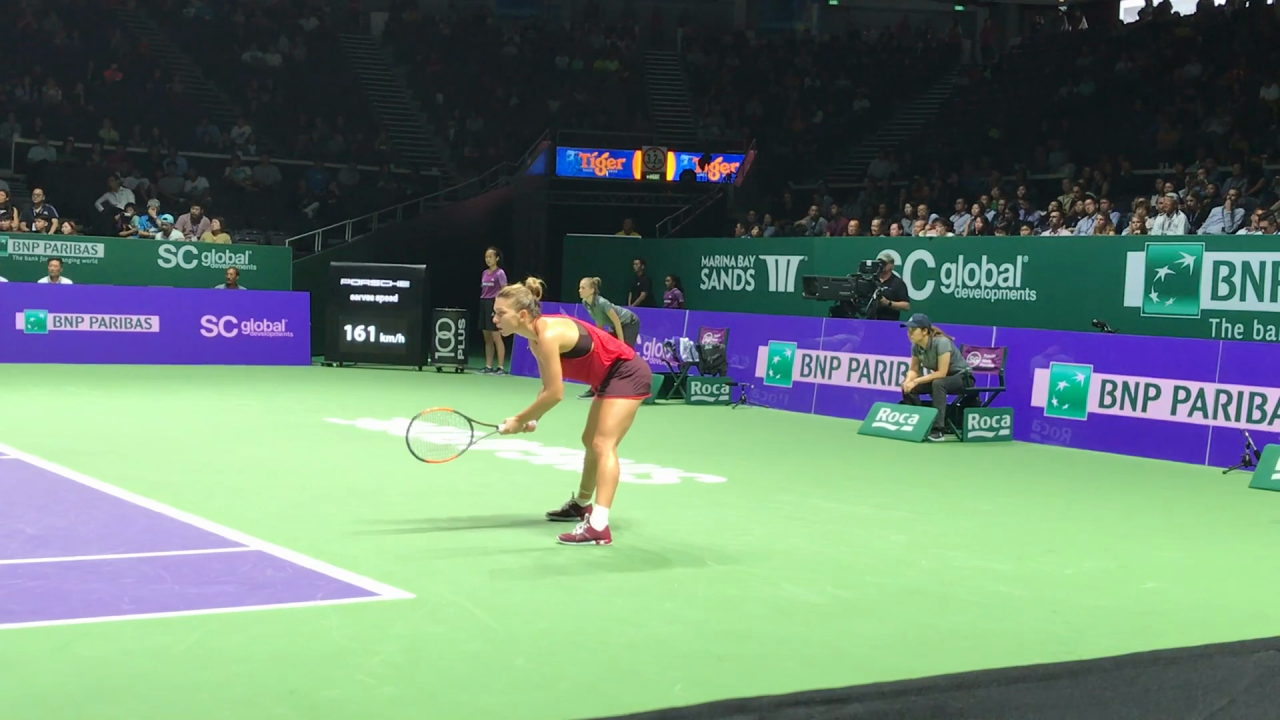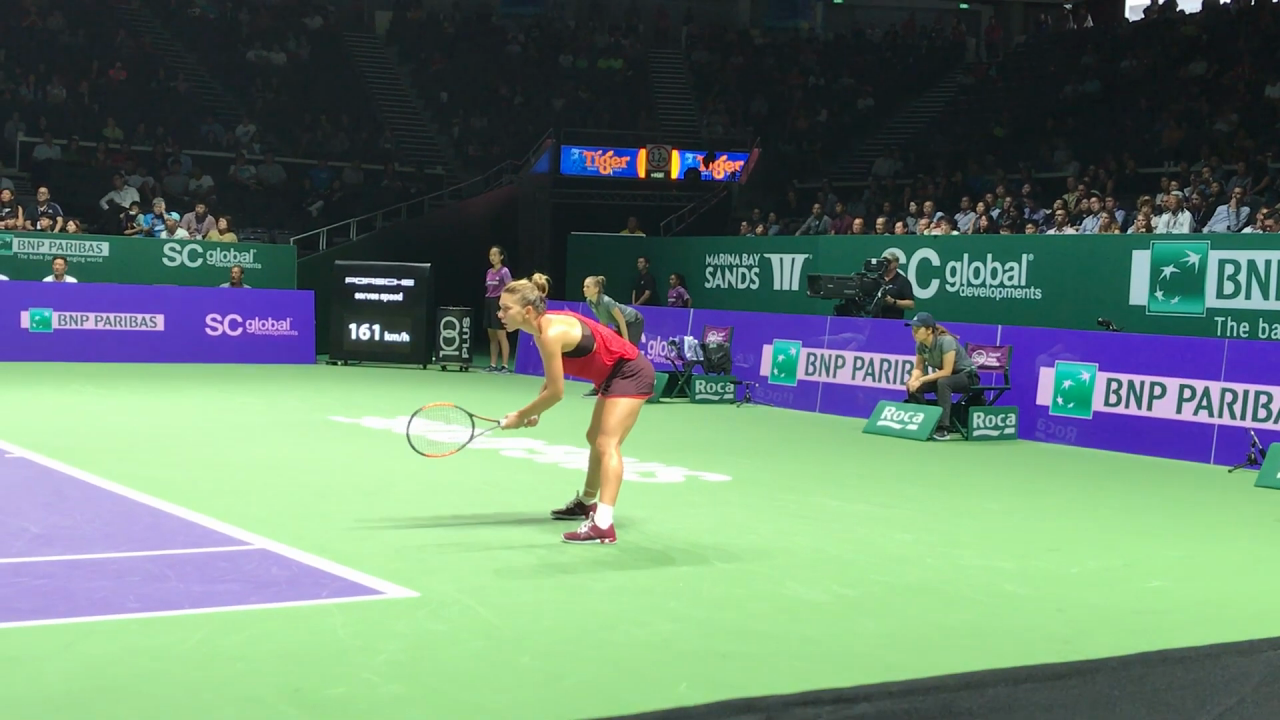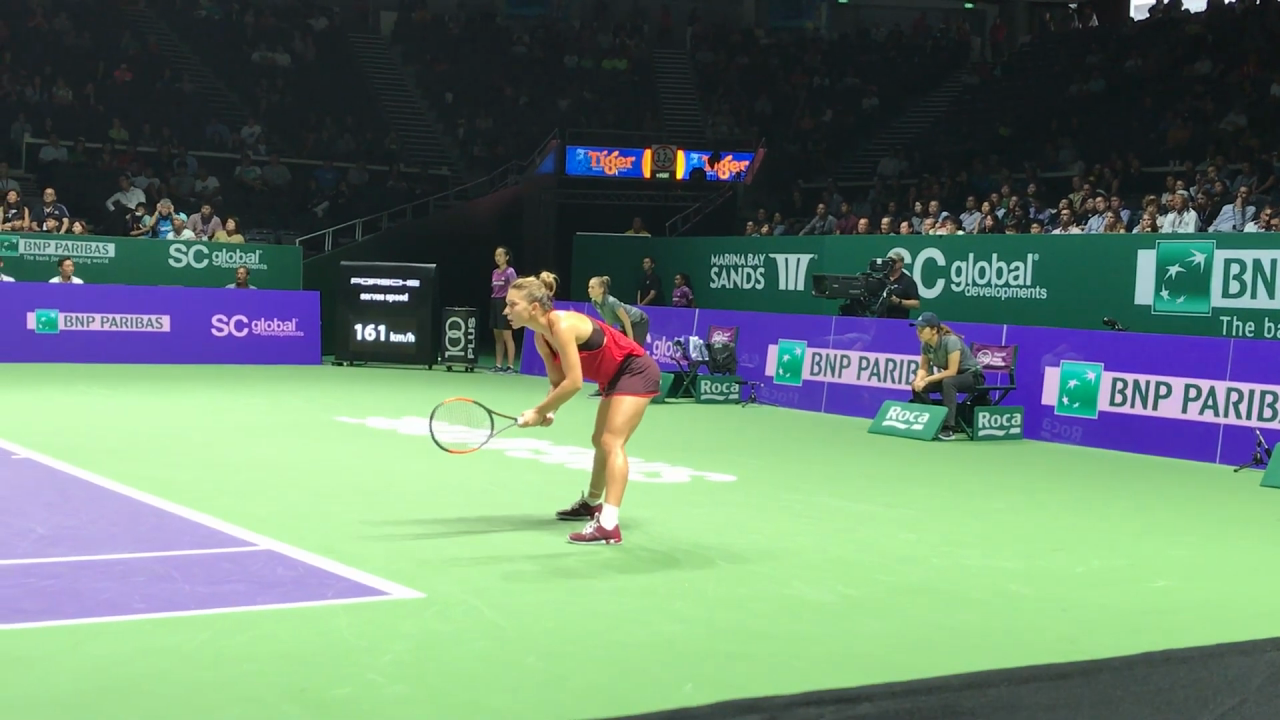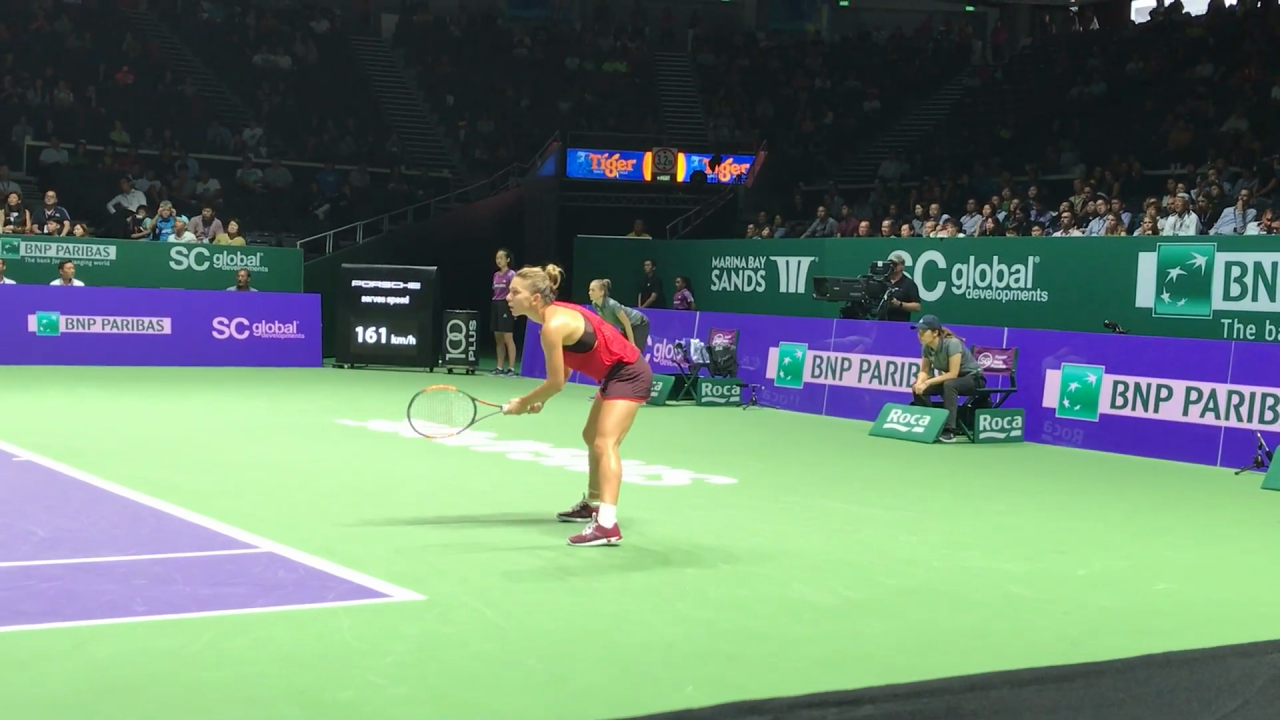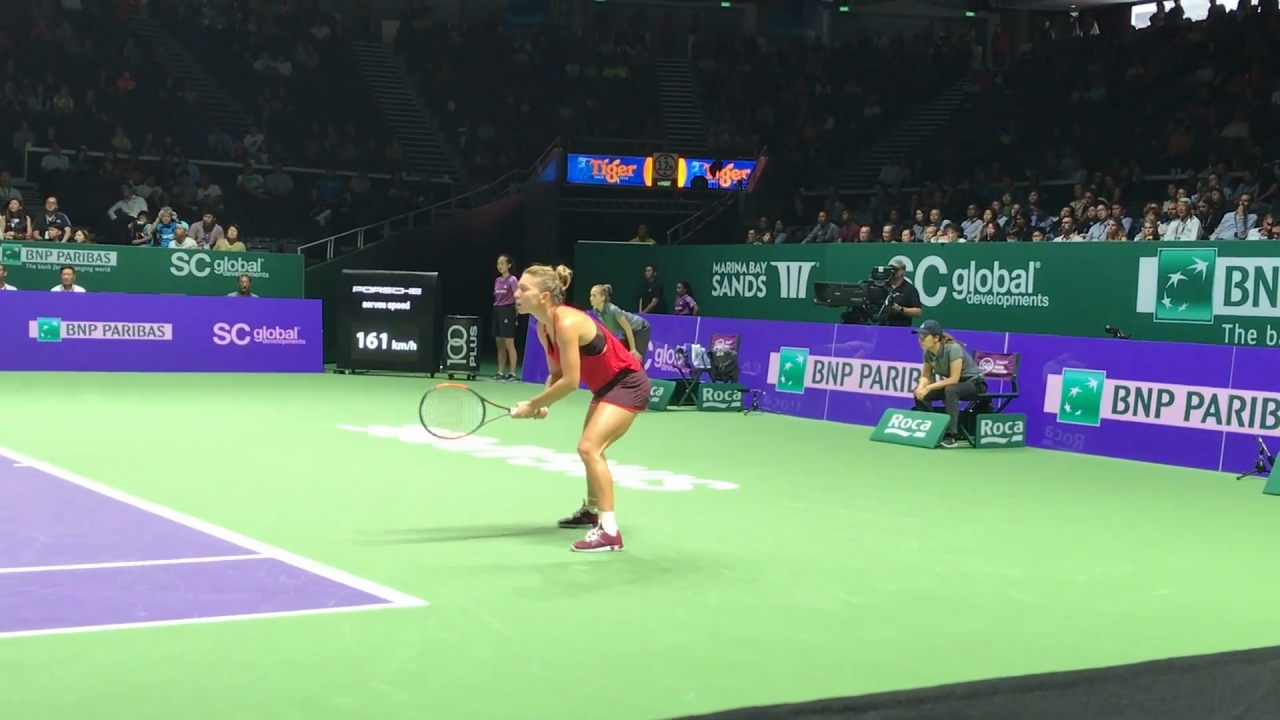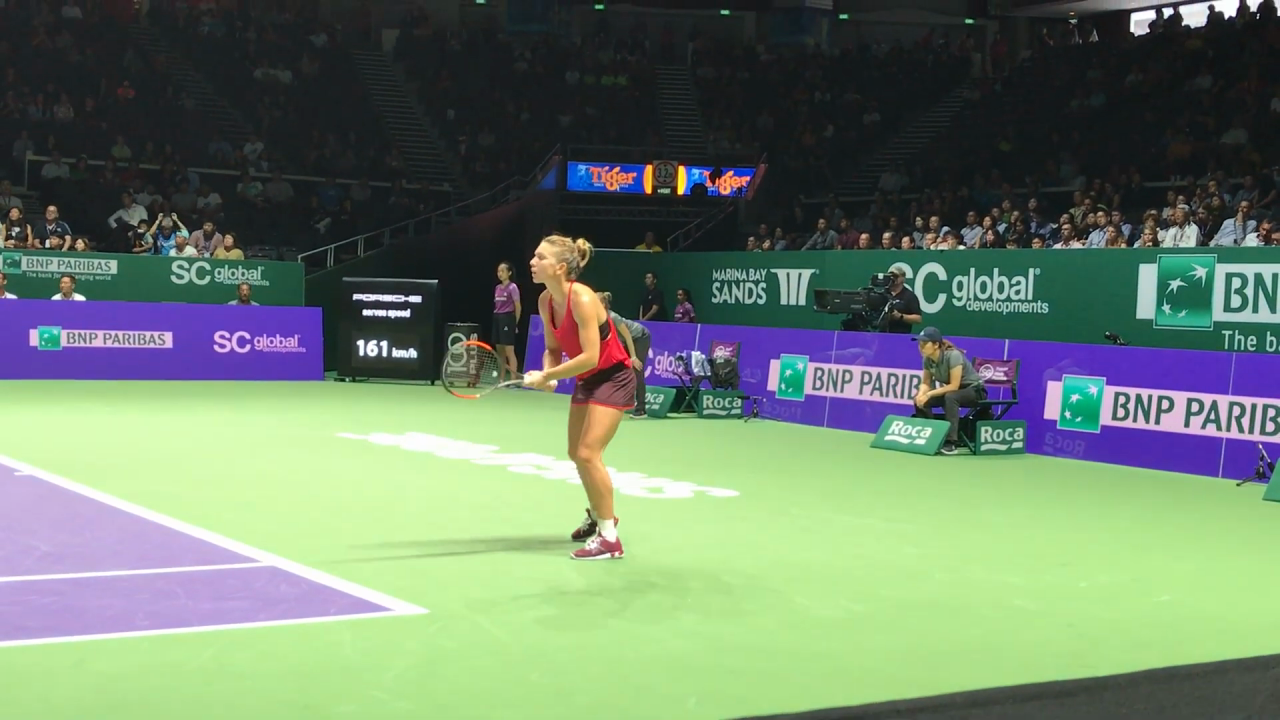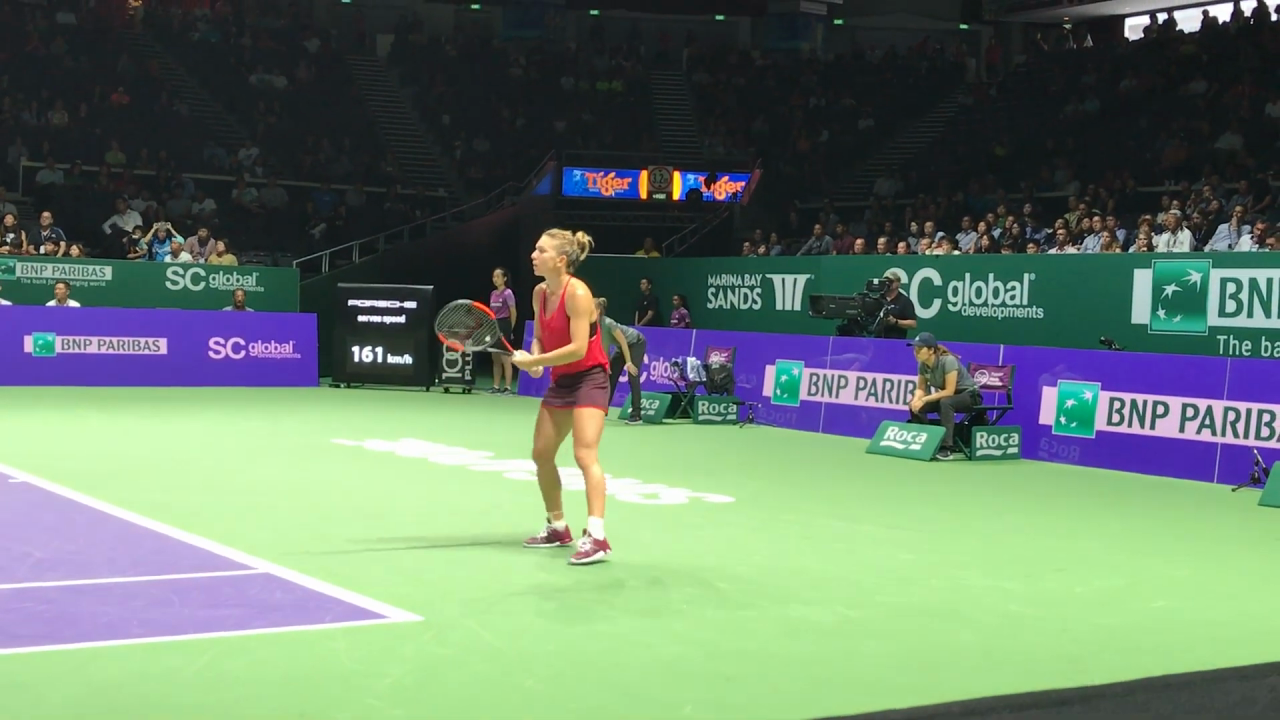
dt=0.5s
person 1, frame 1
left shoulder: (548, 334)
right shoulder: (536, 338)
left elbow: (555, 393)
right elbow: (548, 386)
left wrist: (520, 420)
right wrist: (533, 418)
left hip: (628, 373)
right hip: (610, 377)
left knee: (603, 445)
right knee: (591, 441)
left ankle: (598, 525)
right ankle: (581, 504)
person 1, frame 2
left shoulder: (551, 332)
right shoulder: (542, 330)
left elbow: (556, 391)
right elbow: (551, 382)
left wrist: (521, 416)
right wrist: (535, 413)
left hip: (631, 372)
right hip: (615, 375)
left knee: (607, 444)
right knee: (595, 439)
left ankle: (603, 525)
right ankle: (587, 503)
person 1, frame 3
left shoulder: (562, 325)
right shoulder: (541, 337)
left elbow: (574, 382)
right elbow: (558, 382)
left wrist: (539, 411)
right wrist: (548, 411)
left hip: (636, 371)
right hip: (616, 377)
left knee: (612, 443)
right knee: (600, 441)
left ankle: (608, 525)
right ankle: (592, 503)
person 1, frame 4
left shoulder: (553, 326)
right shoulder: (554, 316)
left elbow: (556, 383)
right elbow: (563, 372)
left wrist: (523, 403)
right wrist: (538, 401)
left hip: (629, 374)
right hip: (618, 373)
left knee: (604, 443)
right knee: (591, 437)
left ankle: (607, 524)
right ankle: (592, 504)
person 1, frame 5
left shoulder: (566, 323)
right shoulder: (544, 327)
left elbow: (571, 381)
right elbow: (557, 374)
left wrist: (533, 404)
right wrist: (543, 403)
left hip: (628, 383)
right hip: (609, 385)
left knee: (589, 448)
right knee: (591, 447)
left ankle: (609, 531)
right ankle: (591, 510)
person 1, frame 6
left shoulder: (582, 299)
right shoulder: (545, 300)
left elbow: (590, 357)
right elbow: (554, 348)
left wrist: (546, 376)
right wrist: (547, 374)
left hip: (612, 378)
right hip: (586, 381)
left knee: (588, 454)
right knee: (577, 453)
left ankle: (609, 539)
right ankle: (598, 516)
person 1, frame 7
left shoulder: (577, 293)
right shoulder: (540, 293)
left elbow: (579, 349)
left wrist: (534, 361)
right wrist: (534, 360)
left hip: (589, 381)
right hip: (561, 382)
left knee: (585, 456)
right knee: (541, 456)
left ankle: (597, 537)
right ankle: (557, 528)
